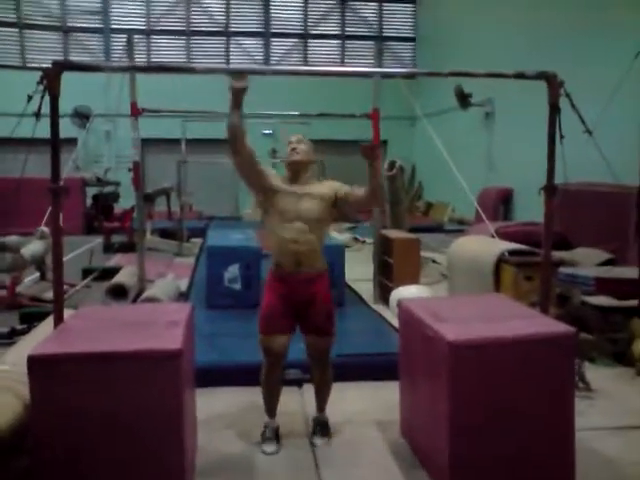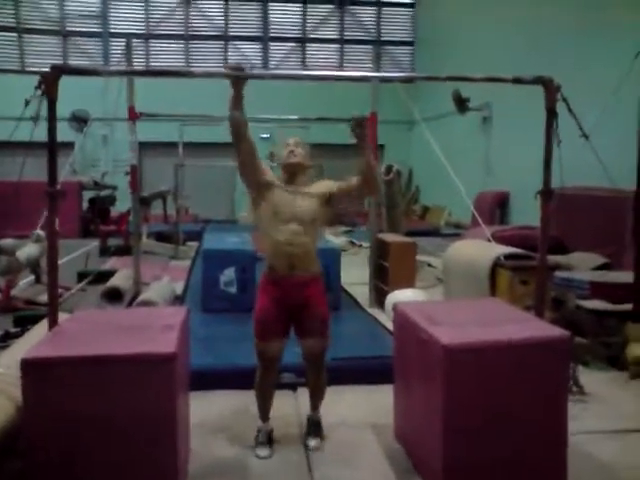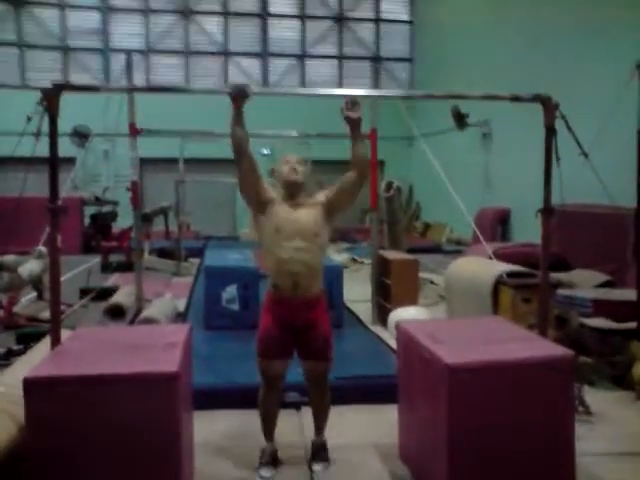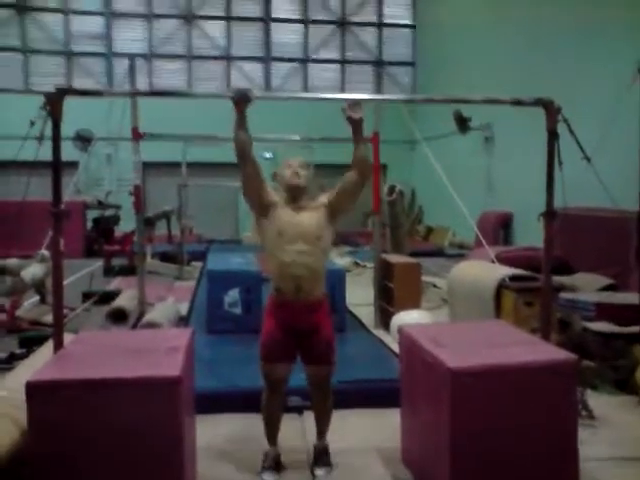
dt=0.1s
person 1, frame 1
left shoulder: (331, 191)
right shoulder: (268, 187)
left elbow: (371, 200)
right elbow: (238, 150)
left wrist: (372, 163)
right wrist: (236, 103)
left hip: (316, 284)
right hip: (280, 283)
left knee: (320, 356)
right knee: (273, 356)
left ankle: (320, 417)
right ankle: (270, 423)
person 1, frame 2
left shoulder: (325, 190)
right shoulder: (263, 185)
left elbow: (368, 187)
right elbow: (241, 141)
left wrist: (363, 142)
right wrist: (237, 93)
left hip: (311, 289)
right hip: (273, 288)
left knee: (315, 359)
right knee: (268, 360)
left ankle: (314, 417)
right ankle: (264, 427)
person 1, frame 3
left shoulder: (324, 206)
right shoulder: (264, 204)
left elbow: (359, 175)
right elbow: (242, 158)
left wrist: (355, 129)
right wrist: (238, 111)
left hip: (314, 308)
right hip: (277, 308)
left knee: (318, 381)
right knee: (271, 381)
left ankle: (319, 441)
right ankle: (269, 447)
person 1, frame 4
left shoulder: (327, 208)
right shoulder: (267, 207)
left elbow: (360, 174)
right elbow: (245, 161)
left wrist: (357, 129)
right wrist: (240, 114)
left hip: (317, 312)
right hip: (279, 312)
left knee: (321, 385)
right knee: (274, 385)
left ankle: (321, 445)
